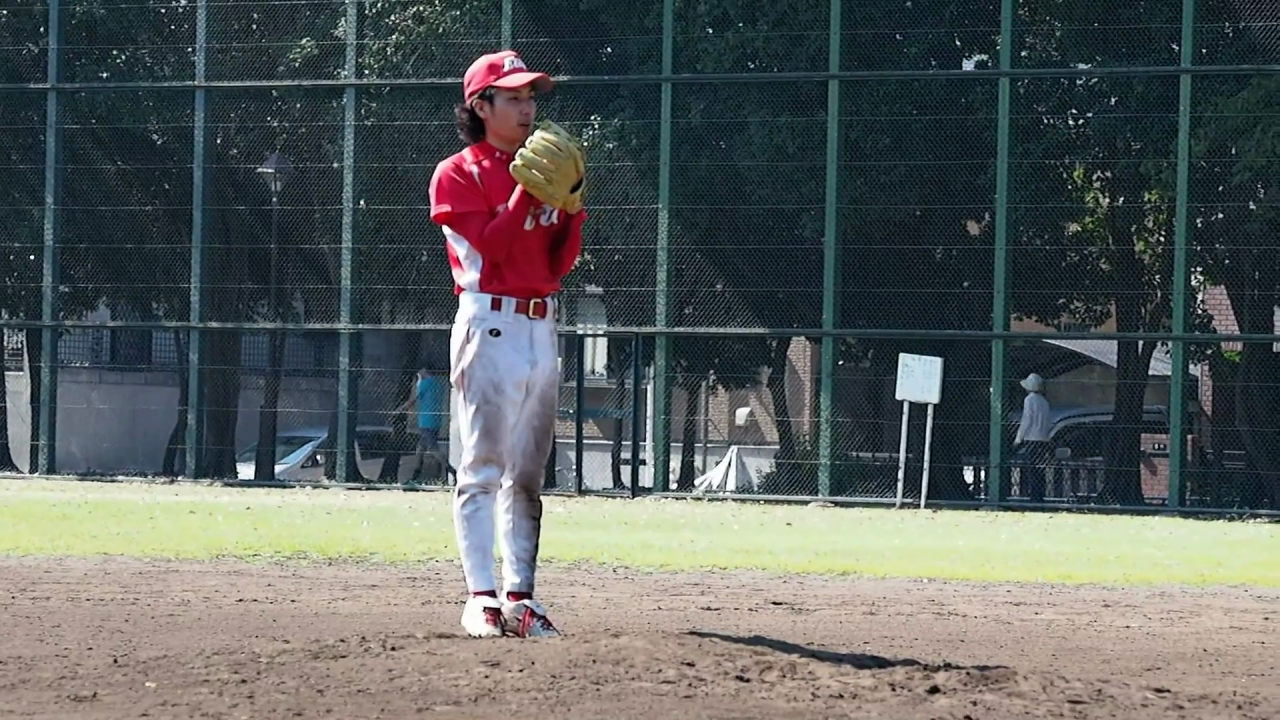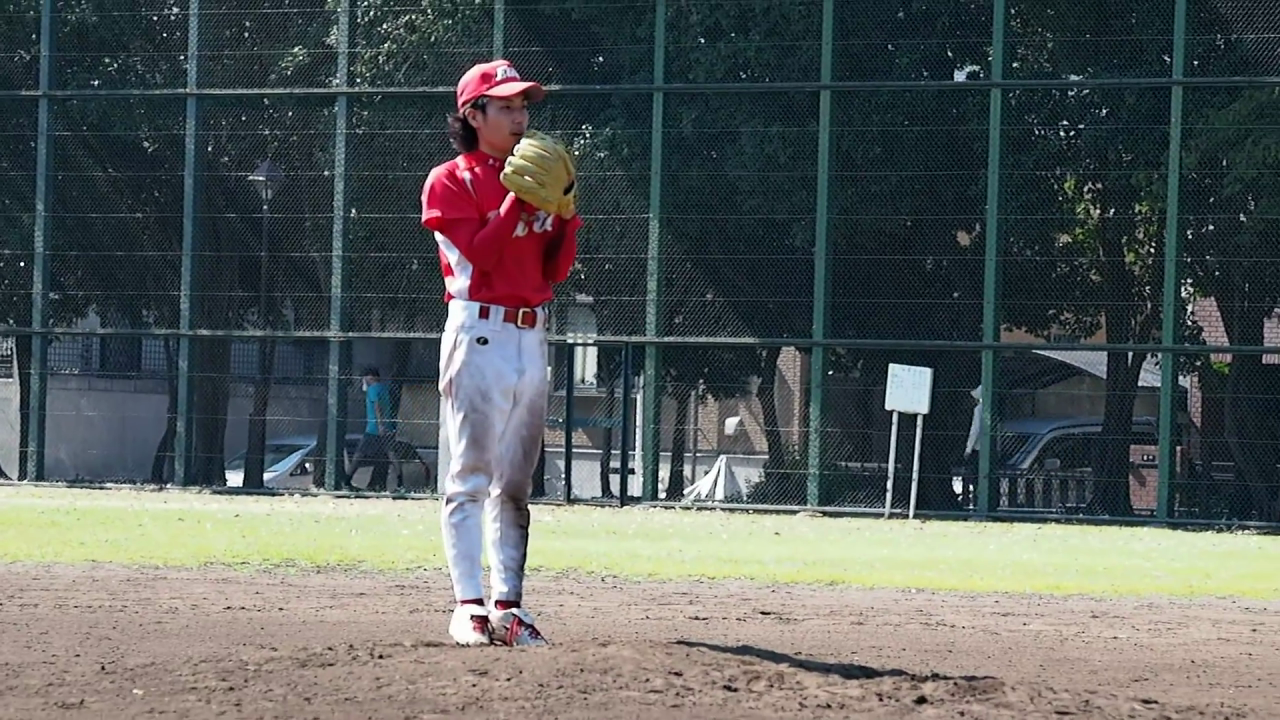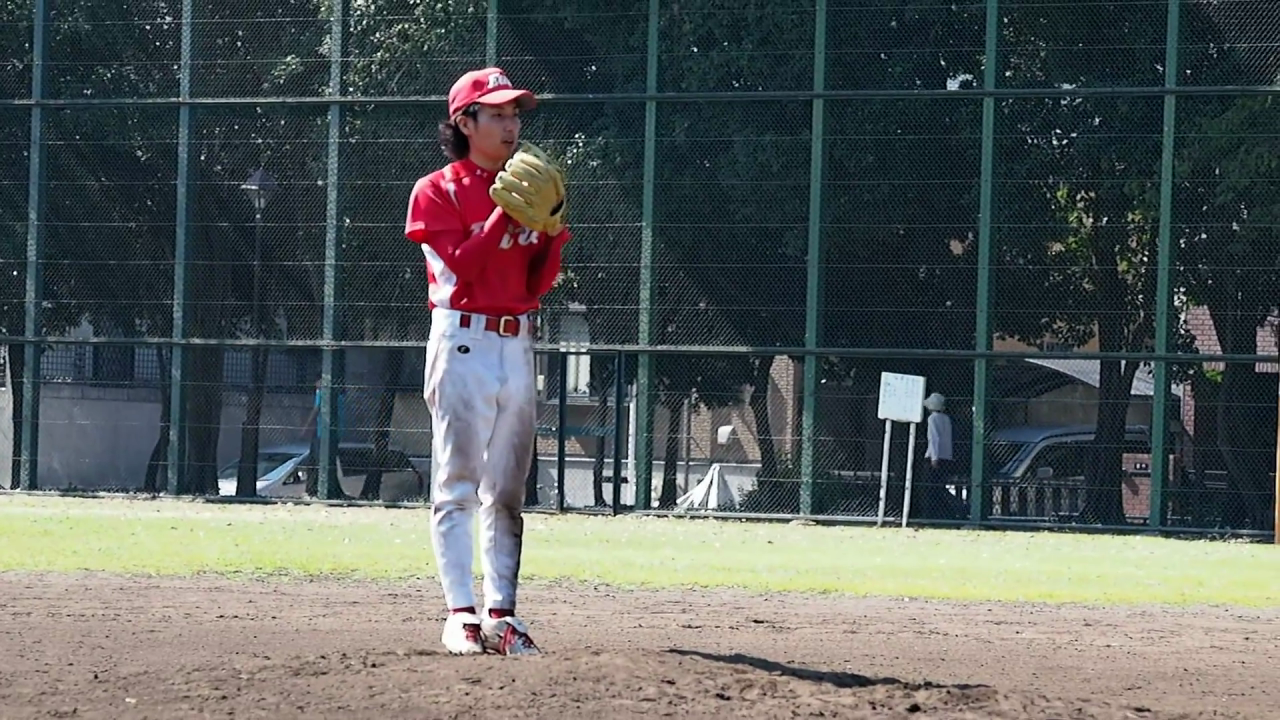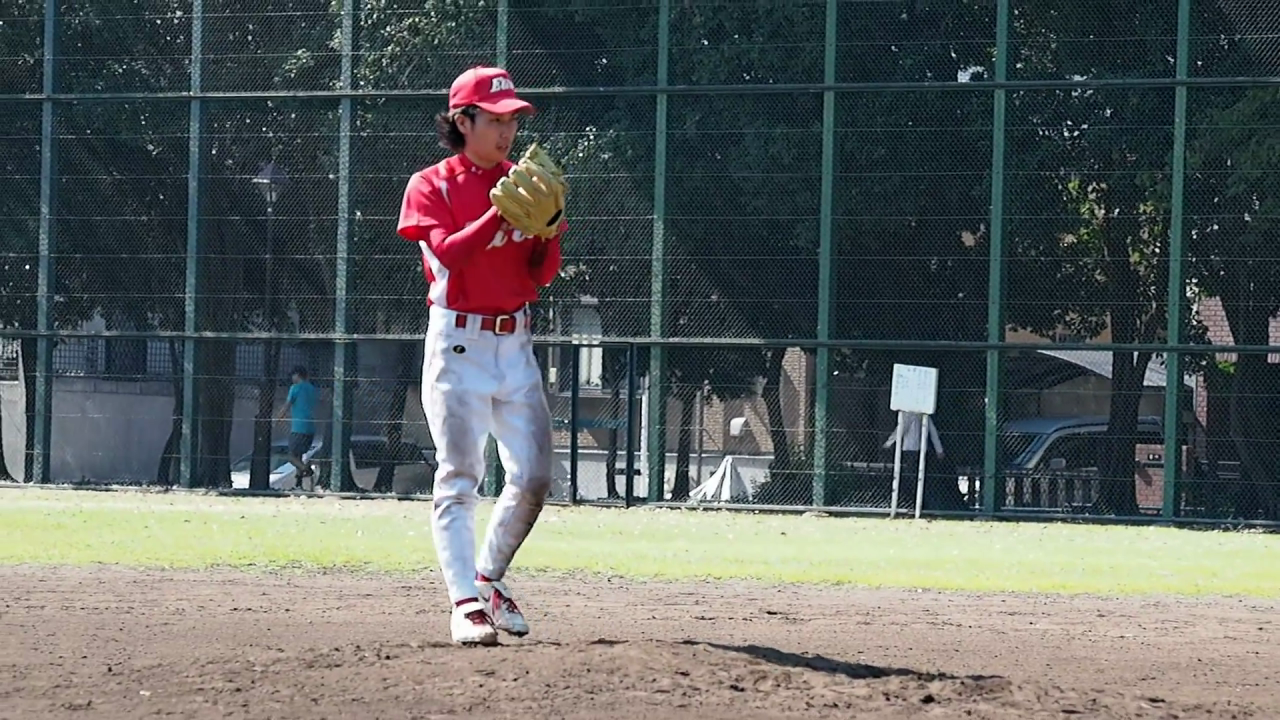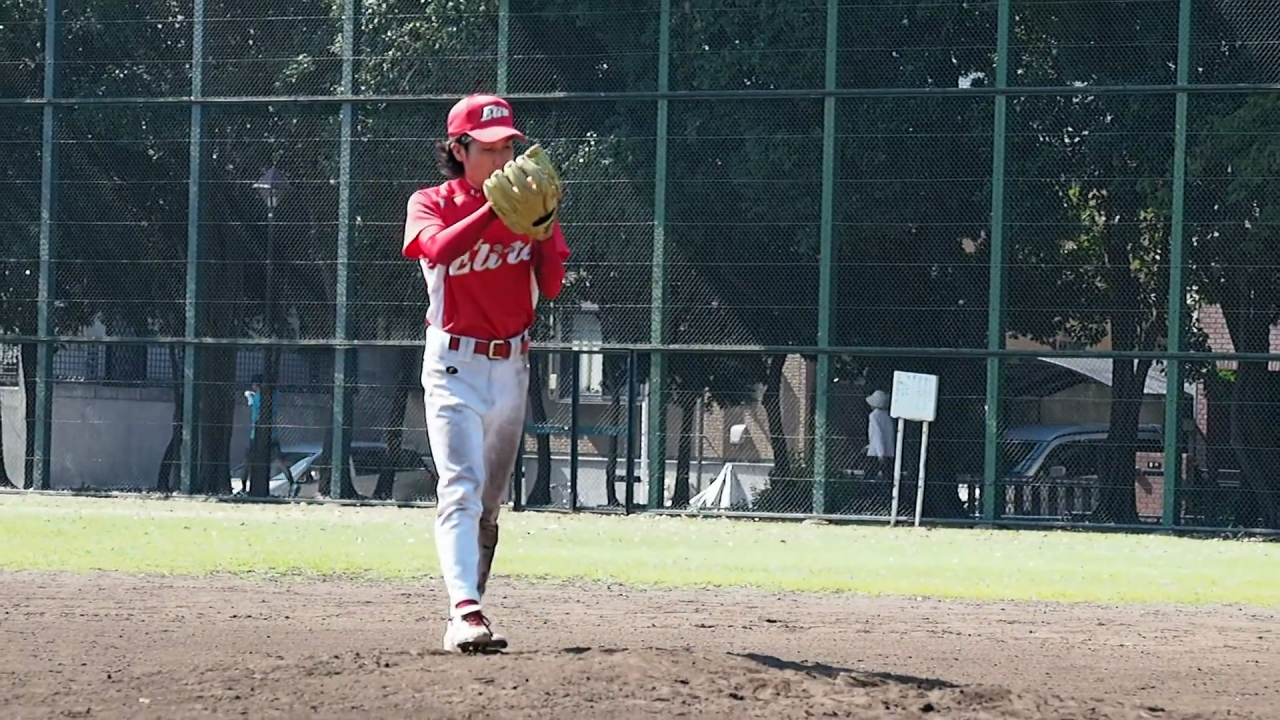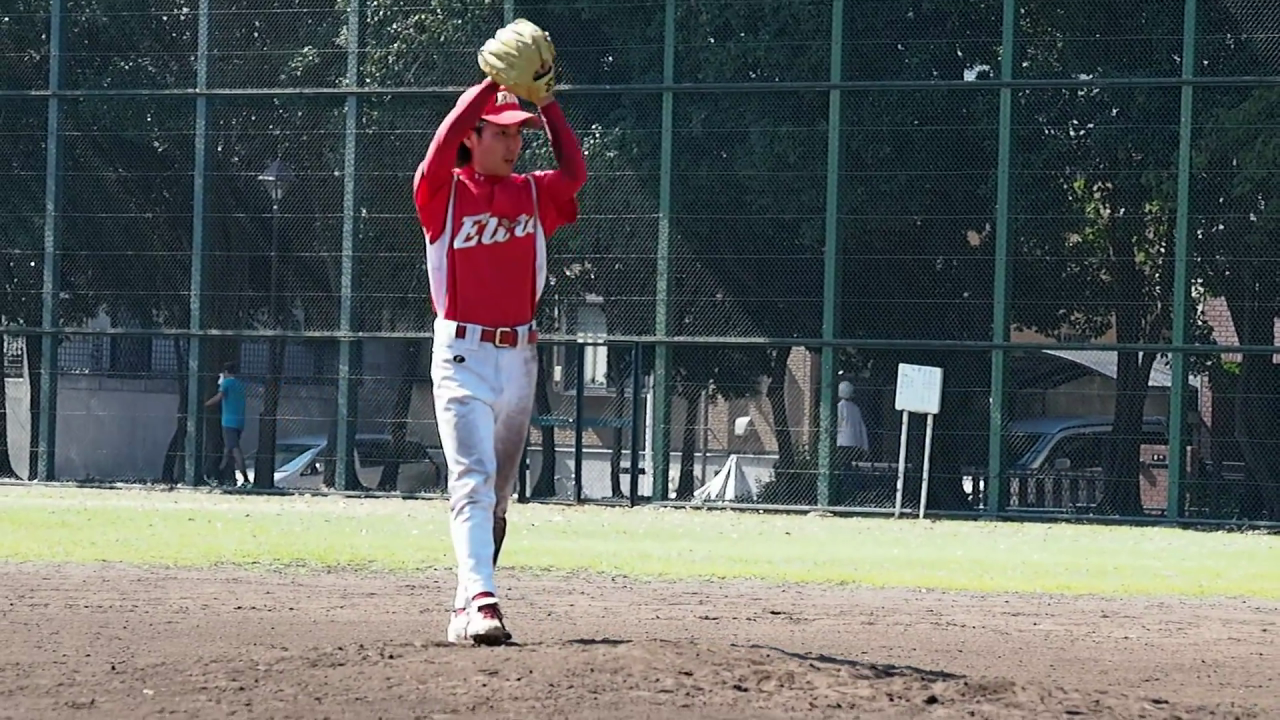
dt=0.4s
person 1, frame 1
right shoulder: (458, 174)
left elbow: (559, 263)
right elbow: (491, 248)
left wrist: (573, 204)
right wrist: (529, 189)
left hip: (542, 329)
right hip: (490, 326)
left knee: (527, 473)
right knee: (483, 467)
left ankle: (520, 595)
right ankle: (482, 597)
person 1, frame 2
right shoulder: (450, 180)
left elbow: (556, 271)
right elbow: (480, 254)
left wrist: (565, 210)
right wrist: (519, 196)
left hip: (532, 337)
right hip: (480, 334)
left knee: (514, 483)
right knee: (470, 476)
left ankle: (507, 604)
right ankle: (469, 605)
person 1, frame 3
right shoulder: (437, 190)
left elbow: (537, 285)
right elbow: (463, 265)
left wrist: (554, 229)
right wrist: (507, 210)
left hip: (517, 346)
right hip: (463, 343)
left knee: (508, 492)
right knee: (458, 486)
left ankle: (502, 613)
right ankle: (461, 614)
person 1, frame 4
right shoulder: (431, 185)
left elbow: (543, 276)
right elbow: (449, 254)
left wrist: (551, 230)
right wrist: (501, 208)
left hip: (515, 343)
right hip: (459, 343)
left knee: (535, 477)
right knee: (458, 482)
left ankle: (489, 579)
right ankle: (465, 604)
person 1, frame 5
right shoulder: (429, 204)
left elbow: (553, 285)
right elbow: (438, 247)
left wrist: (544, 228)
right wrist: (495, 206)
left hip: (512, 366)
right hip: (454, 365)
left knee: (488, 502)
right knee: (461, 489)
left ankle: (463, 614)
right ankle: (467, 608)
person 1, frame 6
left shoulder: (532, 193)
right shoulder: (444, 192)
left elbow: (575, 170)
right elbow: (442, 146)
left wrist: (541, 100)
right wrist: (492, 84)
left hip: (520, 355)
right hip: (462, 354)
left knee: (497, 493)
right knee: (473, 482)
left ankle: (466, 609)
right ankle: (479, 602)
